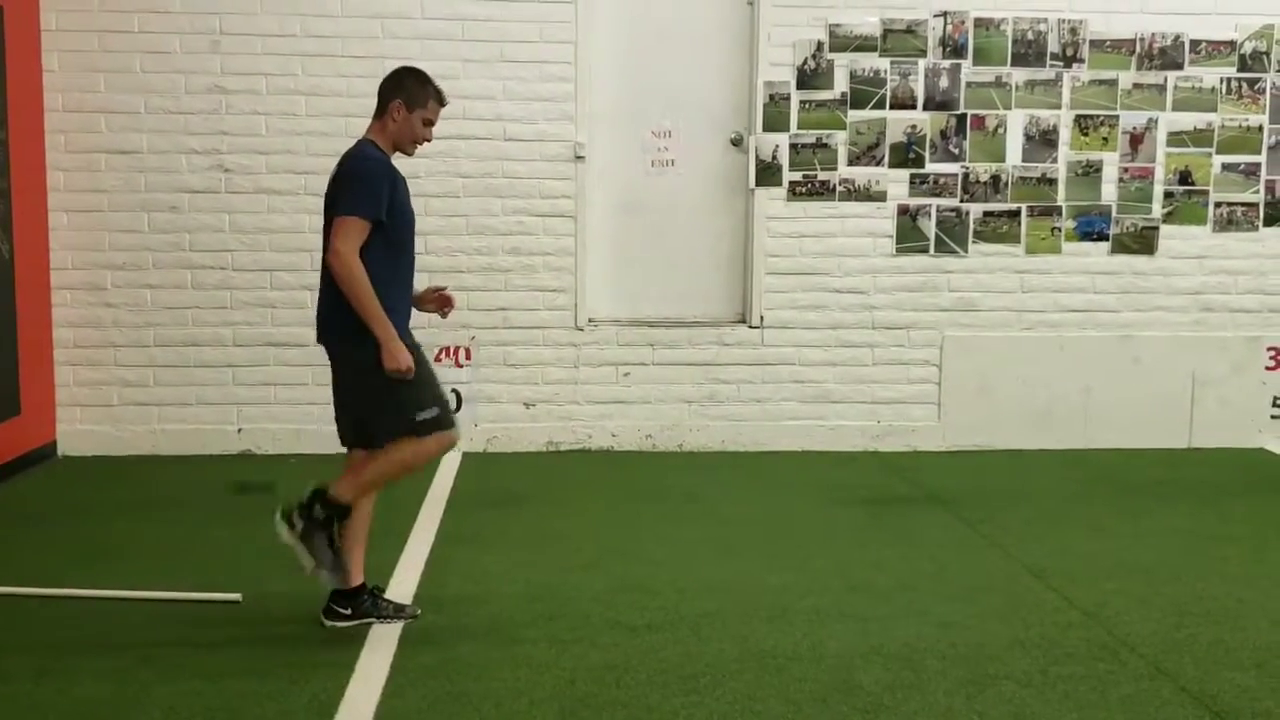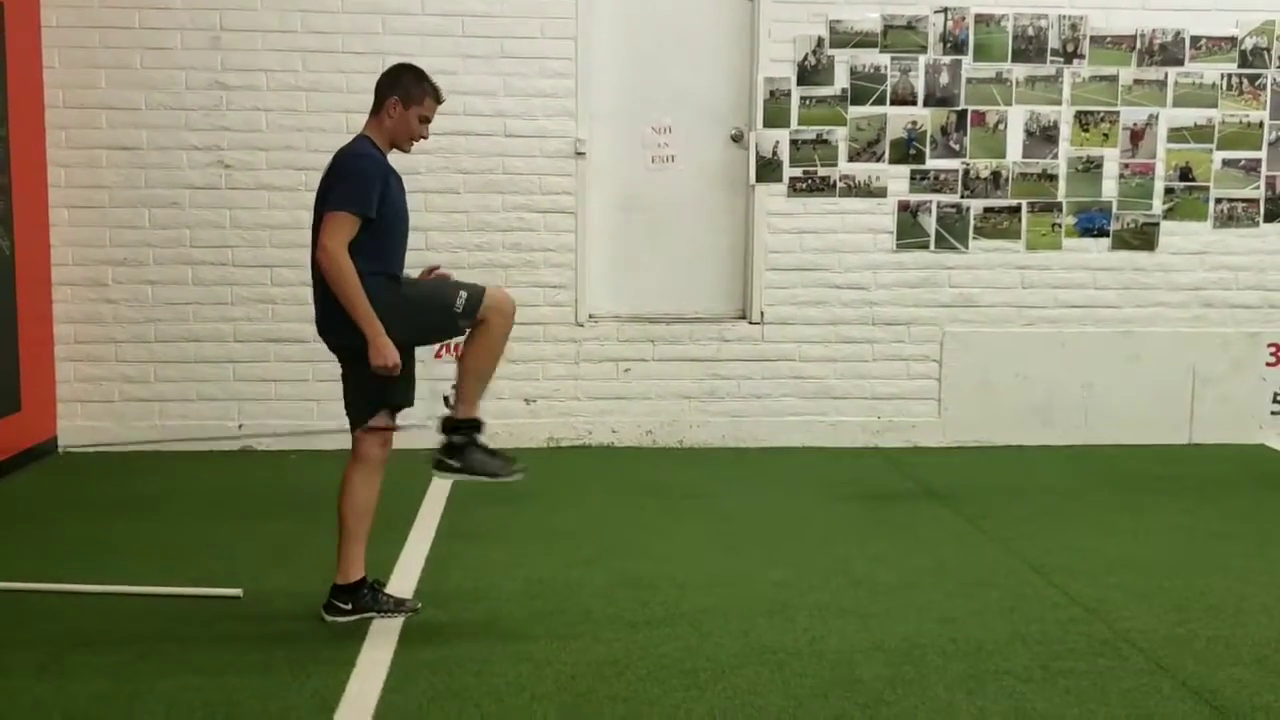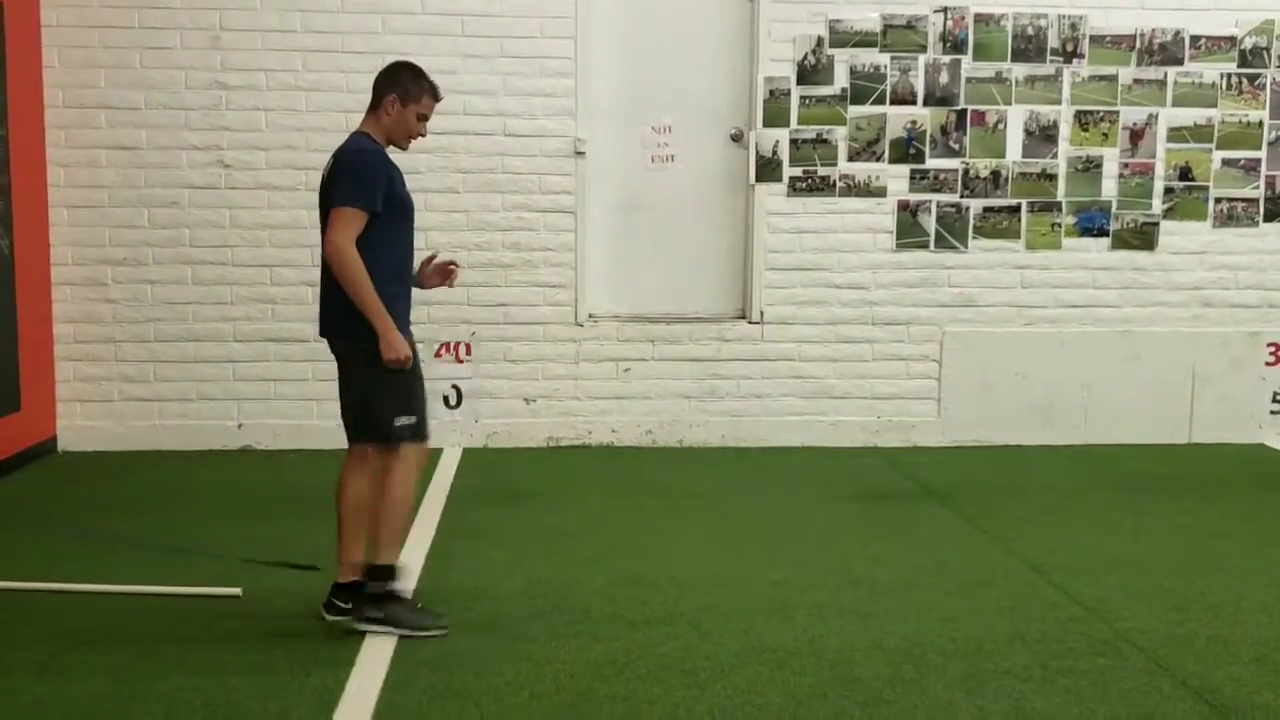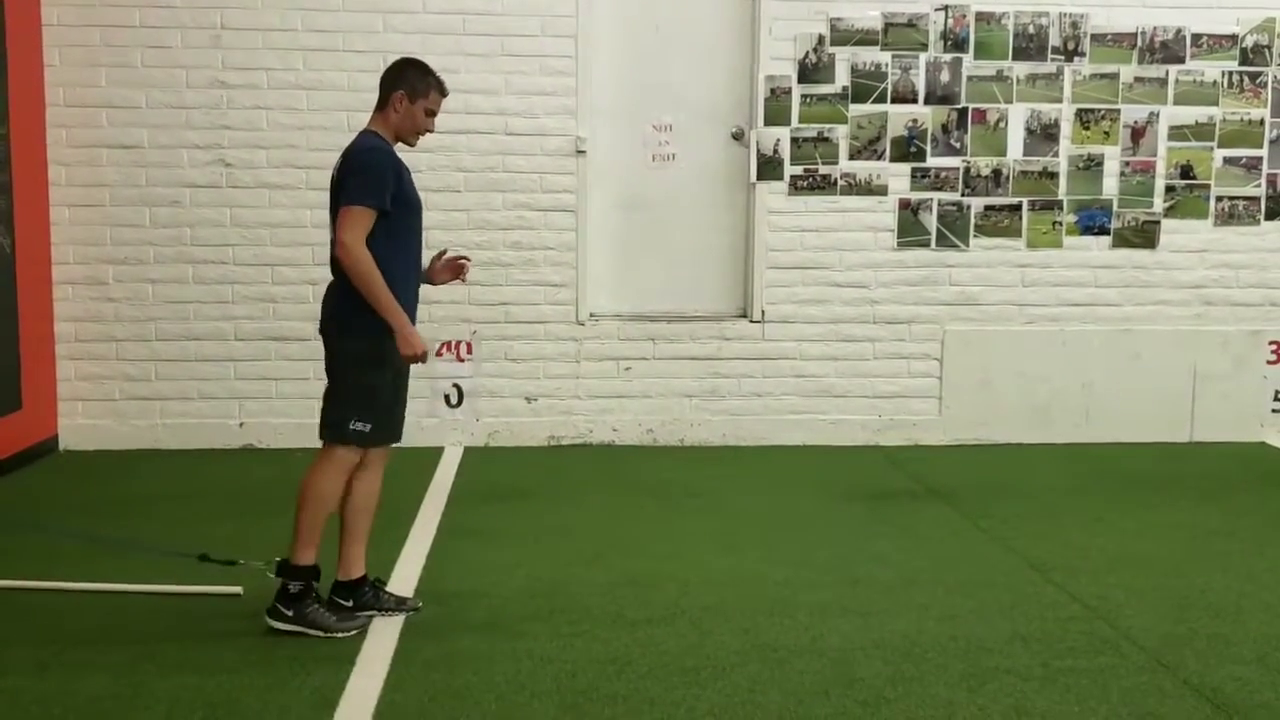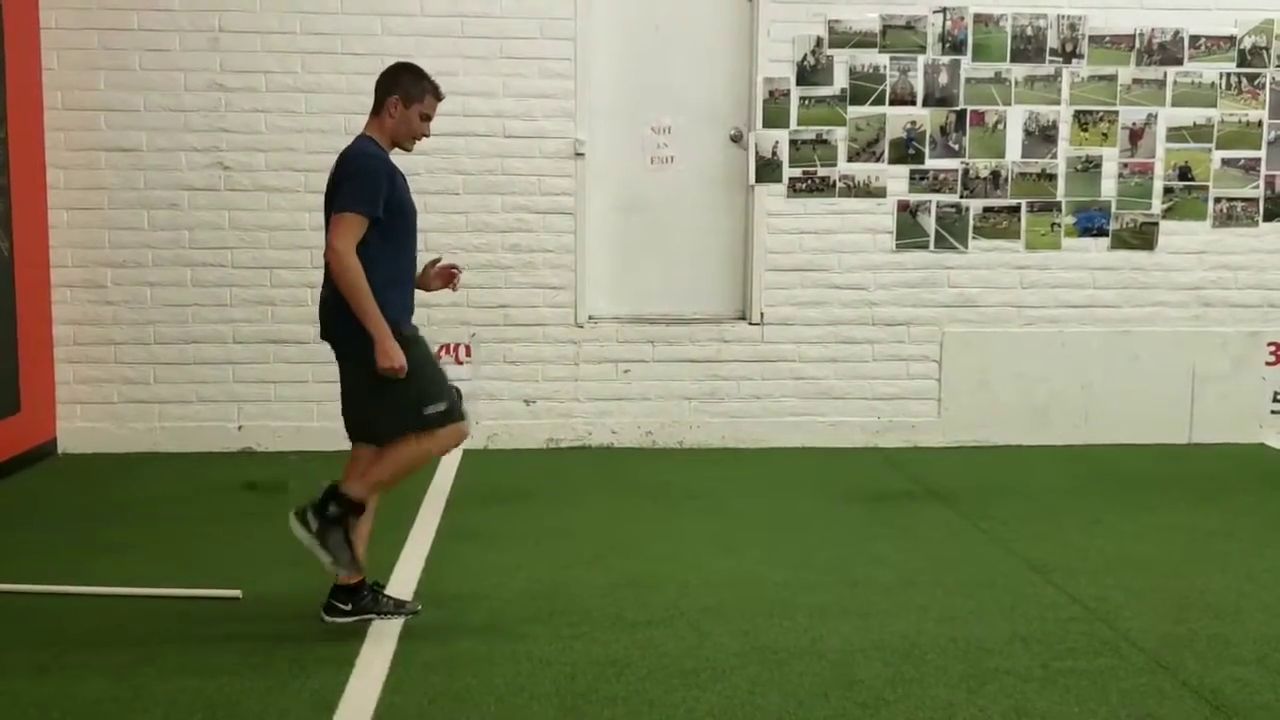
dt=0.3s
person 1, frame 1
left shoulder: (371, 168)
right shoulder: (371, 169)
right elbow: (341, 255)
left wrist: (413, 299)
right wrist: (389, 340)
left hip: (356, 331)
right hip: (362, 335)
left knee: (370, 450)
right knee: (434, 435)
left ankle: (352, 595)
right ankle: (318, 512)
person 1, frame 2
left shoulder: (371, 165)
right shoulder: (360, 163)
right elbow: (331, 251)
left wrist: (413, 286)
right wrist: (377, 335)
left hip: (363, 317)
right hip: (364, 317)
left knee: (372, 446)
right knee: (497, 308)
left ankle: (350, 588)
right ankle: (460, 437)
person 1, frame 3
left shoulder: (367, 161)
right shoulder: (364, 161)
right elbow: (339, 248)
left wrist: (414, 277)
right wrist: (386, 327)
left hip: (364, 328)
right hip: (370, 330)
left knee: (369, 451)
right knee: (405, 448)
left ankle: (352, 587)
right ankle: (378, 587)
person 1, frame 4
left shoulder: (375, 158)
right shoulder: (371, 158)
right elbow: (349, 246)
left wrist: (425, 274)
right wrist: (403, 324)
left hip: (375, 330)
right hip: (365, 331)
left knee: (372, 453)
right knee: (343, 452)
left ankle: (352, 586)
right ankle: (293, 591)
person 1, frame 5
left shoulder: (372, 164)
right shoulder: (366, 164)
right elbow: (339, 253)
left wrist: (418, 279)
right wrist: (384, 338)
left hip: (364, 326)
right hip: (366, 330)
left knee: (374, 449)
right knee: (446, 428)
left ankle: (354, 590)
right ankle: (331, 510)
